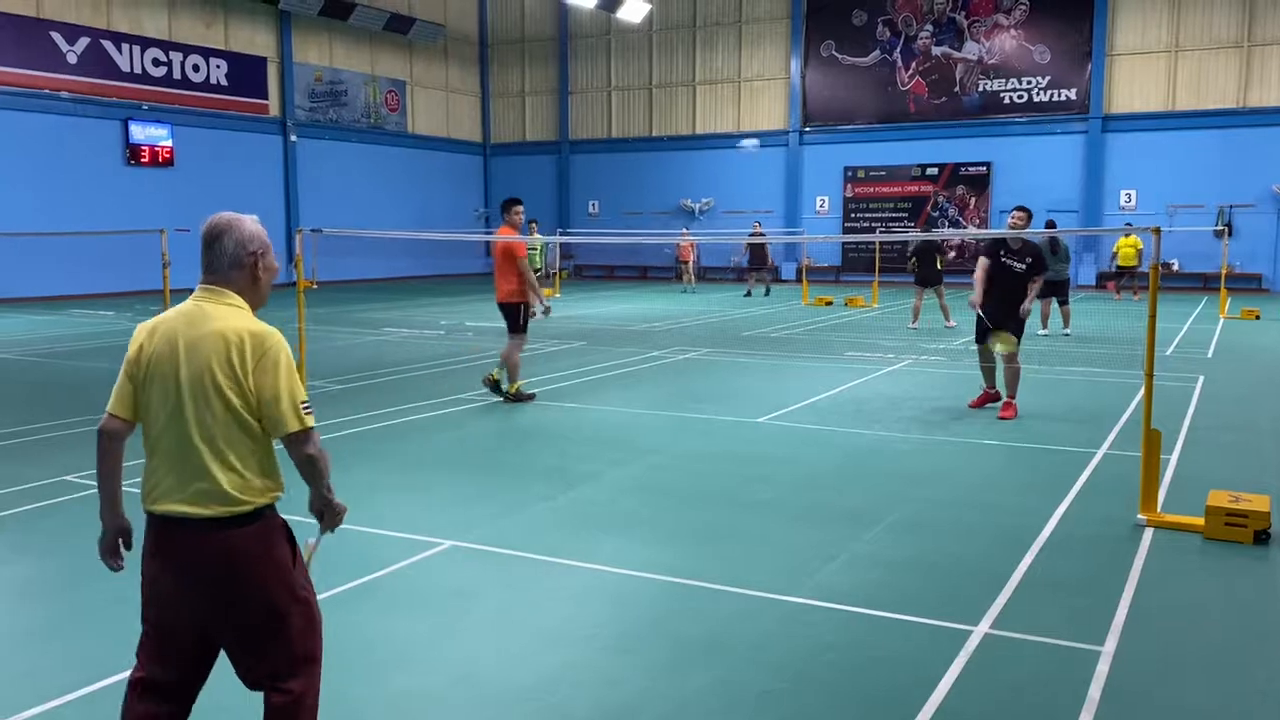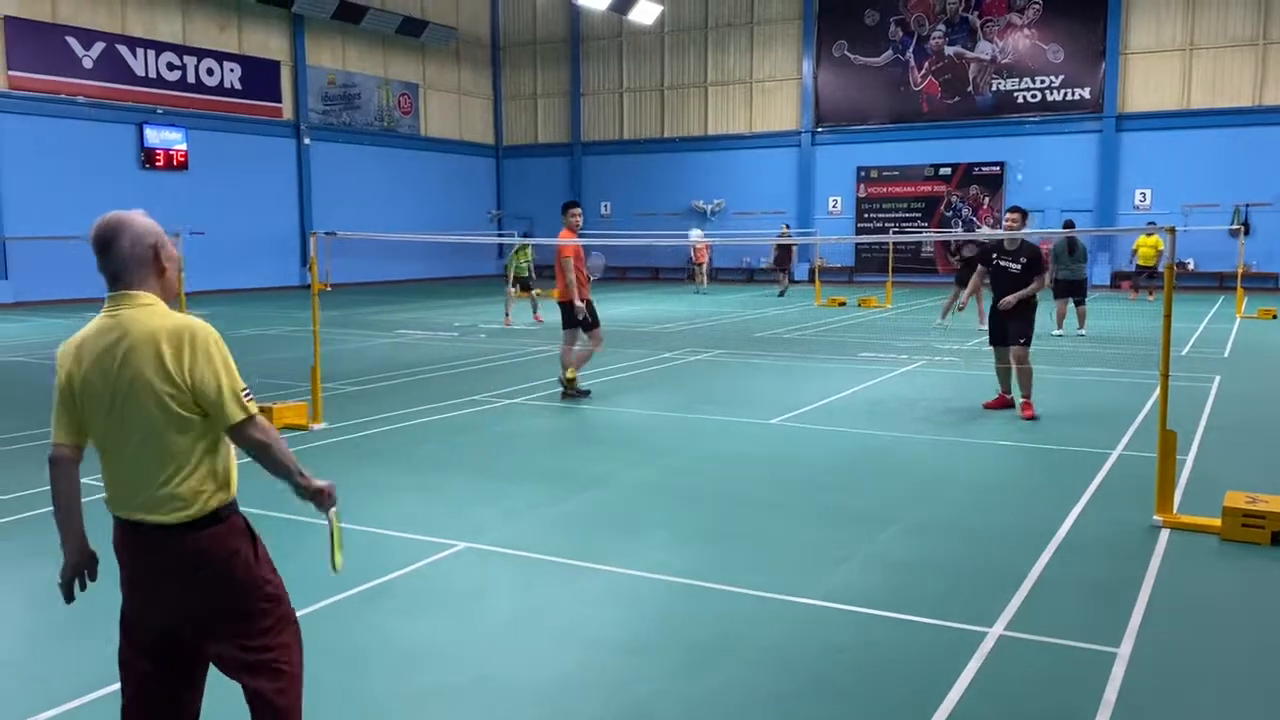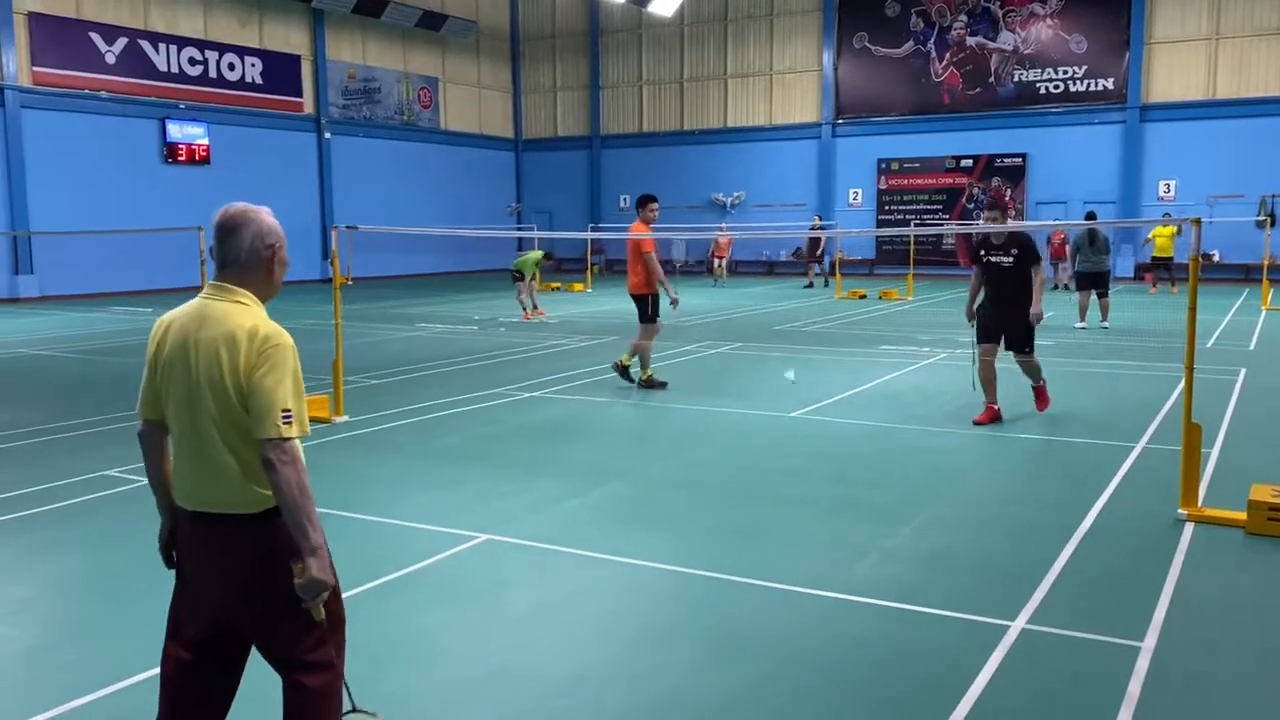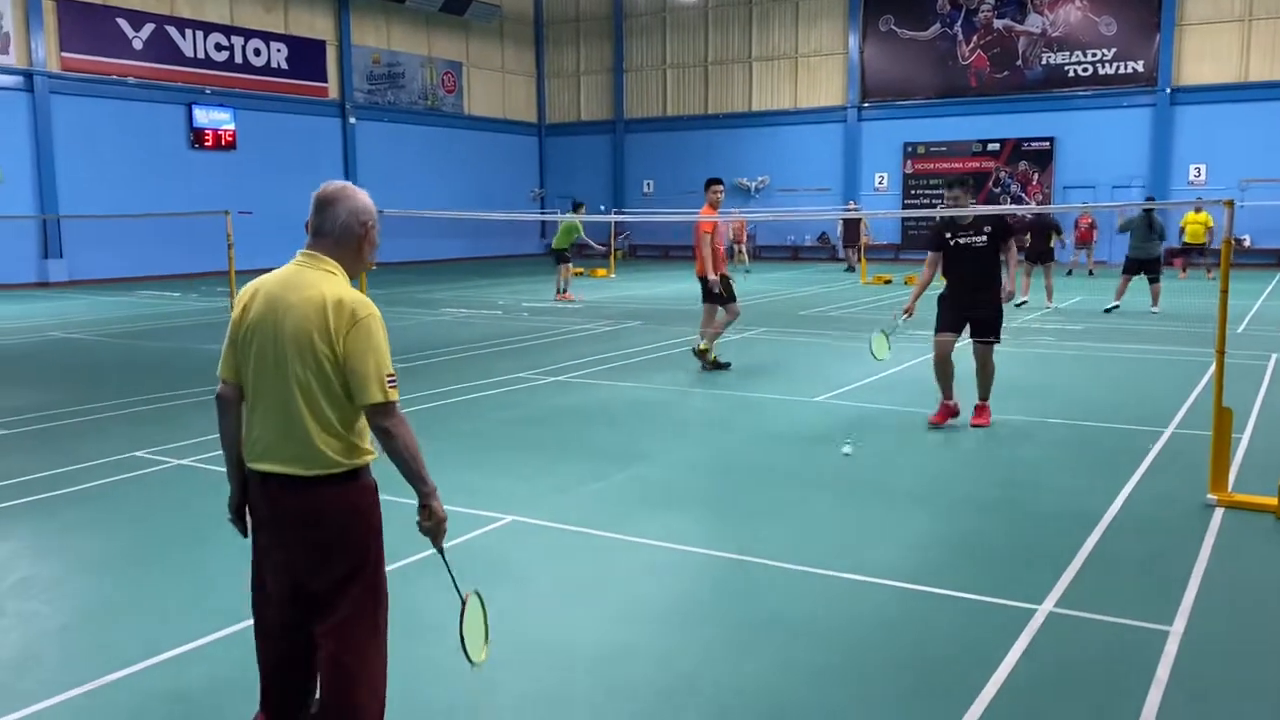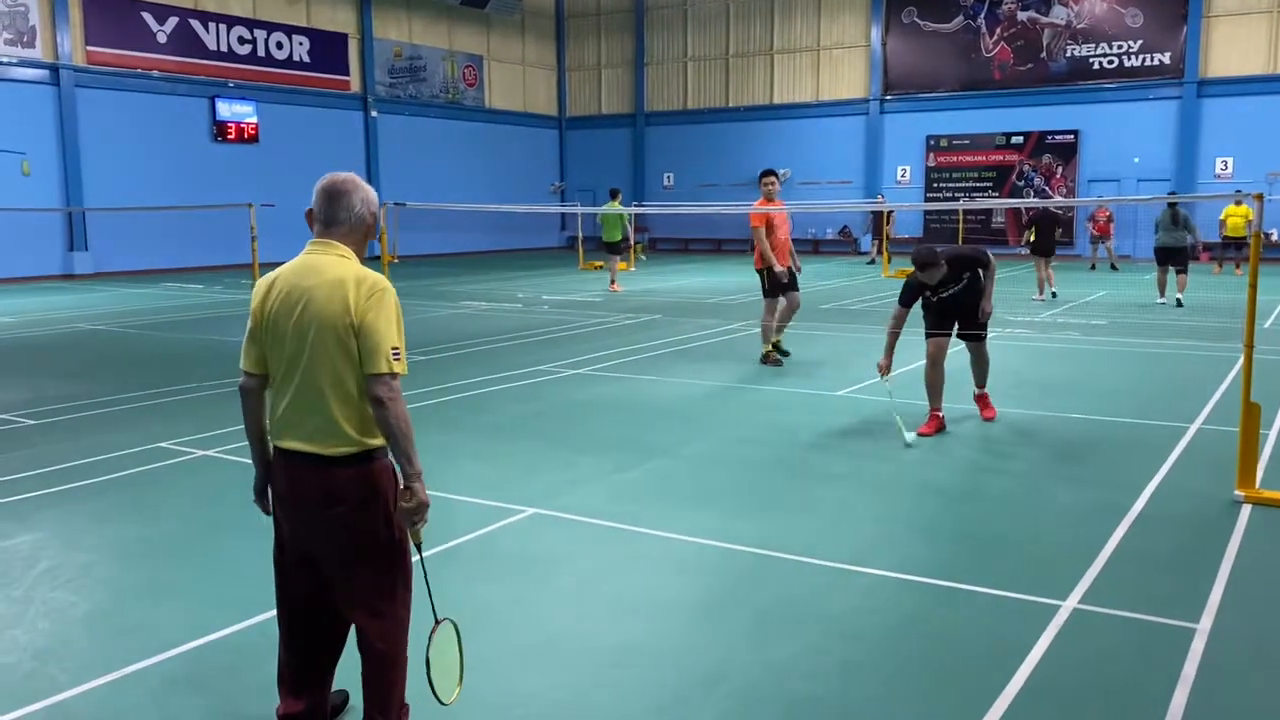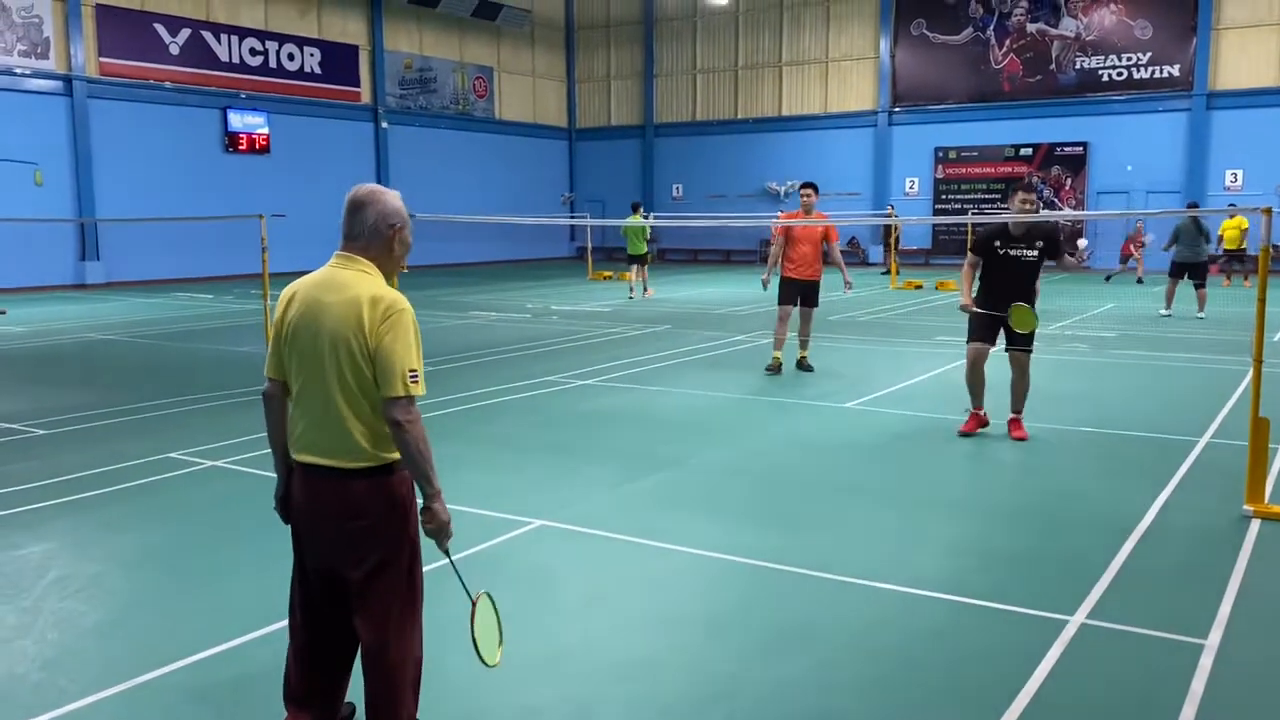
dt=0.7s
person 1, frame 1
left shoulder: (150, 333)
right shoulder: (258, 340)
left elbow: (110, 432)
right elbow: (303, 446)
left wrist: (111, 517)
right wrist: (324, 497)
left hip: (166, 533)
right hip: (242, 535)
left knee: (161, 671)
right knee: (291, 661)
person 1, frame 2
left shoulder: (76, 351)
right shoulder: (187, 334)
left elbow: (62, 459)
right elbow: (249, 430)
left wrist: (75, 545)
right wrist: (305, 482)
left hip: (135, 539)
right hip: (205, 536)
left knee: (153, 678)
right knee: (271, 658)
person 1, frame 3
left shoulder: (168, 327)
right shoulder: (265, 337)
left elbow: (150, 432)
right elbow: (277, 455)
left wrist: (169, 514)
right wrist: (314, 551)
left hip: (197, 527)
right hip: (264, 530)
left knee: (195, 658)
right knee: (313, 651)
person 1, frame 4
left shoulder: (254, 293)
right shoulder: (350, 307)
left elbow: (228, 399)
right elbow: (384, 419)
left wrist: (237, 482)
right wrist: (428, 495)
left hip: (267, 488)
right hip: (334, 493)
left knee: (279, 615)
right knee: (350, 627)
person 1, frame 5
left shoulder: (271, 285)
right shoulder: (369, 287)
left elbow: (251, 386)
right elbow: (384, 394)
left wrist: (263, 464)
right wrist: (413, 478)
left hip: (290, 470)
right hip: (354, 472)
left knee: (305, 600)
right knee: (381, 606)
person 1, frame 6
left shoulder: (295, 294)
right shoulder: (386, 304)
left elbow: (274, 395)
right elbow: (401, 416)
left wrist: (284, 474)
right wrist: (434, 497)
left hip: (308, 482)
right hip: (371, 488)
left knee: (316, 611)
right knee: (388, 621)
person 2, frame 1
left shoulder: (1034, 252)
right shoulder: (995, 244)
left elbow: (1037, 281)
right elbow: (981, 269)
left wrist: (1030, 300)
right wrist: (977, 293)
left hip: (1015, 310)
right hip: (989, 307)
left knee: (1010, 355)
right knee: (984, 351)
left ankle: (1010, 402)
right ankle: (990, 391)
person 2, frame 2
left shoulder: (1032, 252)
right shoulder: (992, 249)
left elbow: (1040, 282)
right elbow: (980, 275)
left wrist: (1016, 296)
right wrist: (965, 296)
left hip: (1022, 310)
right hip: (998, 309)
left knee: (1020, 355)
right knee: (1001, 355)
left ankle: (1026, 402)
right ankle: (1005, 397)
person 2, frame 3
left shoulder: (1022, 241)
right shoulder: (980, 245)
left elbow: (1038, 273)
left wrist: (1037, 304)
right wrist: (970, 305)
left hip: (1019, 310)
right hip: (990, 307)
left knee: (1024, 359)
right knee: (985, 355)
left ankle: (1039, 385)
right ankle: (992, 407)
person 2, frame 4
left shoulder: (994, 221)
right shoulder: (942, 228)
left elbow: (1010, 249)
right elbow: (930, 267)
left wrist: (1011, 278)
right wrist: (913, 300)
left hip: (987, 299)
right hip: (953, 297)
left knee: (983, 355)
right knee: (941, 350)
left ankle: (982, 406)
right ankle: (948, 404)
person 2, frame 5
left shoulder: (964, 257)
right shoulder: (914, 283)
left elbow: (990, 263)
right elbow: (898, 319)
left wrist: (987, 299)
right wrist: (887, 357)
left hip: (973, 304)
right hip: (938, 311)
left knee: (978, 350)
right knee: (934, 355)
left ankle: (981, 394)
right ankle: (936, 415)
person 2, frame 6
left shoulder: (1045, 233)
right shoulder: (991, 234)
left elbow: (1062, 260)
right elbow: (970, 264)
left wrist: (1077, 262)
right wrist: (966, 294)
right hip: (986, 306)
left knee: (1020, 364)
right knee: (974, 357)
left ankle: (1015, 418)
right ankle: (976, 413)
person 3, frame 1
left shoulder: (499, 236)
right shoulder: (515, 239)
right elbow: (526, 272)
right wrist: (542, 299)
left hip: (504, 296)
right hip: (516, 298)
left knee: (515, 342)
right knee: (516, 343)
left ankle: (495, 377)
right ankle: (513, 390)
person 3, frame 2
left shoulder: (571, 239)
right shoulder: (568, 239)
right elbow: (569, 272)
left wrist: (584, 294)
right wrist: (577, 299)
left hip: (568, 298)
right hip: (575, 298)
left knee: (569, 341)
right knee: (596, 337)
left ankle: (569, 386)
right ankle: (570, 376)
person 3, frame 3
left shoulder: (637, 229)
right shoulder: (643, 233)
right elbow: (653, 265)
right wrist: (669, 290)
left hip: (640, 288)
right hip: (645, 289)
left knee: (650, 330)
right knee: (648, 332)
left ankle: (624, 362)
right ankle: (646, 377)
person 3, frame 4
left shoulder: (714, 215)
right shoulder: (706, 215)
right elbow: (704, 246)
left wrist: (719, 271)
right wrist: (711, 272)
left hip: (715, 271)
right hip: (712, 273)
left knee: (710, 314)
right knee: (733, 311)
left ankle: (708, 357)
right ankle: (703, 347)
person 3, frame 5
left shoulder: (781, 206)
right shoulder: (759, 208)
right elbow: (761, 240)
left wrist: (794, 259)
right wrist: (775, 265)
left hip: (785, 264)
right hip: (769, 266)
left knee: (794, 302)
right knee: (771, 307)
left ankle: (775, 339)
right ankle: (767, 352)
person 3, frame 6
left shoulder: (825, 221)
right shoulder: (788, 218)
left elbow: (834, 250)
right elbow: (777, 247)
left wrist: (845, 274)
right wrist: (768, 272)
left hip: (812, 278)
right hip: (789, 275)
left knee: (806, 317)
right knee: (783, 316)
left ankle: (802, 357)
right ankle: (777, 359)
